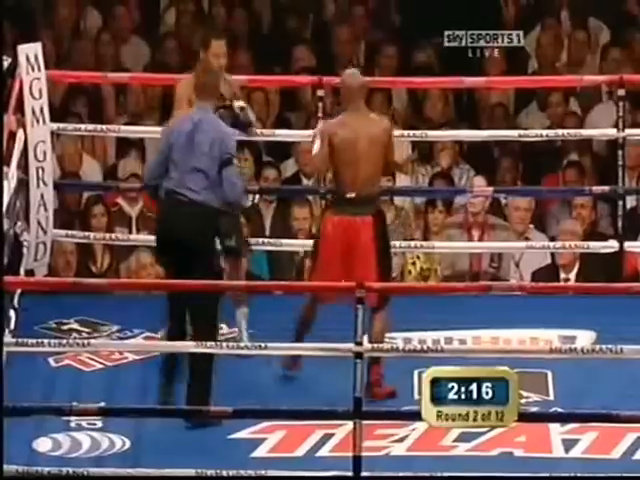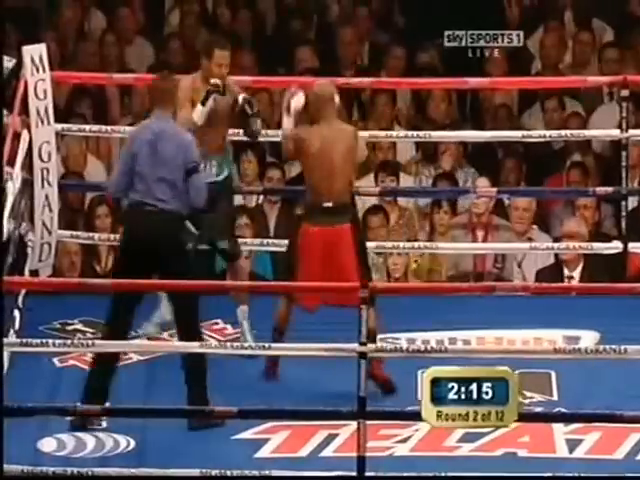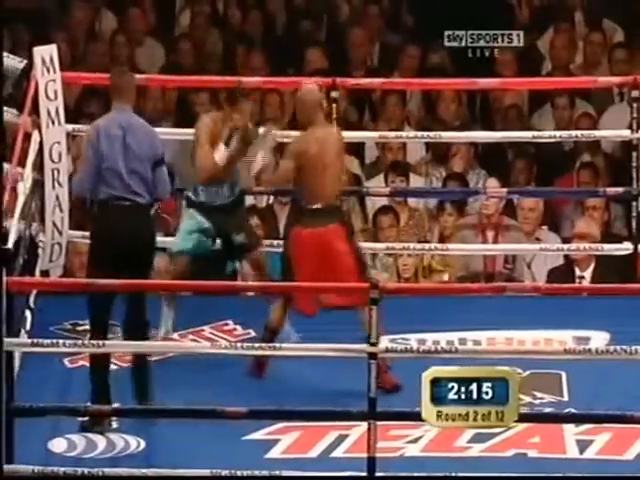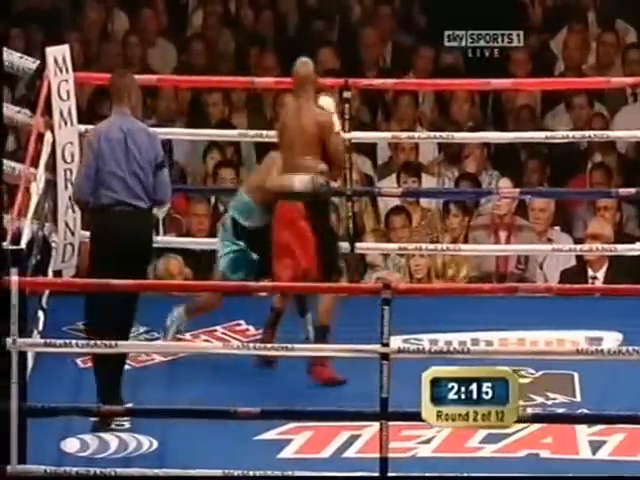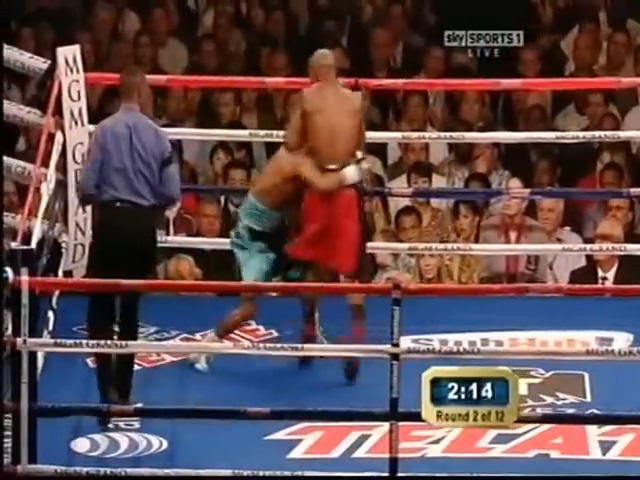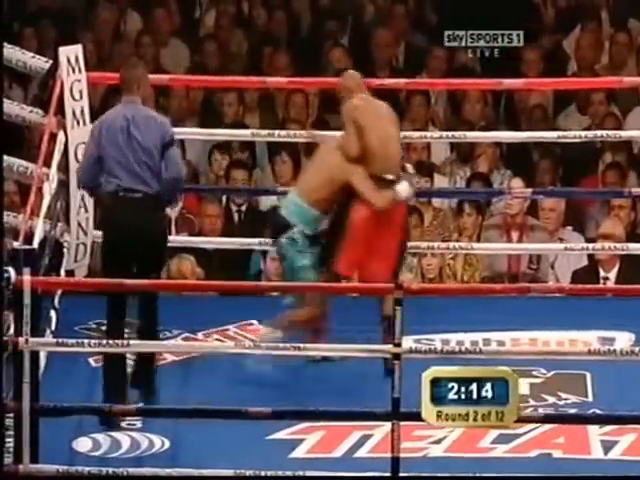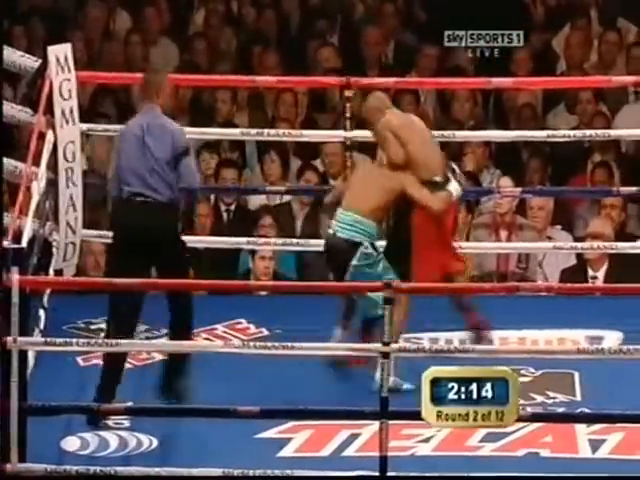
dt=0.3s
person 1, frame 1
left shoulder: (175, 125)
right shoulder: (223, 132)
left elbow: (150, 176)
right elbow: (233, 193)
right wrist: (240, 191)
left hip: (169, 215)
right hip: (200, 221)
left knee: (177, 305)
right knee: (203, 312)
left ankle: (168, 383)
right ankle: (197, 403)
person 1, frame 2
left shoulder: (135, 136)
right shoulder: (185, 140)
left elbow: (115, 189)
right elbow: (196, 200)
left hip: (136, 227)
right hip: (168, 231)
left knee: (119, 318)
right knee: (187, 321)
left ankle: (93, 405)
right ankle: (198, 407)
person 1, frame 3
left shoulder: (98, 130)
right shoulder: (149, 133)
left elbow: (81, 188)
right elbow: (163, 191)
left hip: (109, 221)
right hip: (140, 223)
left knee: (100, 317)
right knee: (137, 312)
left ankle: (101, 408)
right ankle: (143, 395)
person 1, frame 4
left shoulder: (98, 134)
right shoulder: (150, 137)
left elbow: (83, 193)
right elbow: (163, 195)
left wrist: (90, 206)
left hip: (109, 225)
right hip: (141, 227)
left knee: (99, 315)
right knee: (123, 313)
left ankle: (110, 397)
right ankle: (113, 393)
person 1, frame 5
left shoulder: (104, 130)
right shoulder: (157, 133)
left elbow: (86, 187)
right elbow: (172, 193)
left wrist: (95, 200)
left hip: (111, 222)
right hip: (143, 225)
left knee: (101, 312)
right knee: (130, 311)
left ankle: (110, 390)
right ankle: (122, 392)
person 1, frame 6
left shoulder: (103, 125)
right shoulder: (158, 123)
left elbow: (85, 179)
right elbow: (176, 175)
left hip: (117, 214)
right hip: (150, 214)
left knee: (116, 307)
right knee: (148, 300)
left ankle: (115, 398)
right ankle: (145, 381)
person 1, frame 7
left shoulder: (126, 132)
right shoulder: (173, 131)
left elbow: (115, 185)
right elbow: (191, 184)
right wrist: (181, 211)
left hip: (128, 216)
right hip: (162, 219)
left knee: (122, 311)
right knee: (180, 302)
left ankle: (104, 399)
right ankle: (171, 381)
person 2, frame 1
left shoulder: (330, 128)
right shoulder: (383, 126)
left elbow: (316, 171)
right elbow: (387, 169)
left wrist: (317, 142)
left hip: (337, 213)
right hip: (369, 213)
left knee: (318, 289)
right knee: (378, 300)
left ankle: (294, 353)
right ankle: (374, 378)
person 2, frame 2
left shoulder: (302, 135)
right shoulder: (352, 134)
left elbow: (287, 154)
left wrist: (289, 114)
right wrist: (336, 108)
left hip: (313, 222)
right hip: (344, 221)
left knee: (291, 290)
right knee: (364, 295)
left ankle: (273, 360)
right ankle: (375, 363)
person 2, frame 3
left shoulder: (299, 144)
right shoulder: (337, 136)
left elbow: (276, 180)
left wrist: (263, 172)
left hip: (305, 224)
right hip: (333, 222)
left knee: (287, 293)
right knee: (363, 297)
left ankle: (261, 358)
right ankle: (381, 369)
person 2, frame 4
left shoulder: (287, 107)
right shoulder: (323, 116)
right elbow: (339, 162)
left hip: (286, 199)
right hip: (311, 200)
left knee: (287, 278)
right knee: (329, 279)
right ankle: (319, 360)
person 2, frame 5
left shoulder: (306, 98)
right shoulder: (355, 100)
left elbow: (291, 143)
right elbow: (360, 146)
right hip: (349, 186)
left knee: (317, 265)
right knee: (354, 270)
left ankle: (308, 332)
right ankle: (355, 337)
person 2, frame 6
left shoulder: (351, 108)
right shoulder: (386, 108)
left elbow: (353, 151)
right elbow: (389, 148)
left wrist: (339, 144)
left hip: (370, 193)
right hip: (398, 192)
left knee: (336, 266)
right knee: (385, 277)
right ankle: (390, 349)
person 2, frame 7
left shoulder: (385, 123)
right shoulder: (413, 120)
right elbow: (422, 155)
right hip: (444, 192)
left knee: (402, 275)
right knee: (442, 264)
right ankle: (471, 318)
person 3, frame 1
left shoulder: (230, 85)
right shoulder: (187, 85)
left elbow: (245, 126)
left wrist: (245, 116)
left knee: (235, 253)
left ankle: (242, 328)
person 3, frame 2
left shoulder: (232, 91)
right shoulder: (186, 86)
left elbow: (254, 132)
right elbow: (181, 130)
left wrist: (249, 112)
right wrist: (205, 102)
left hip: (219, 177)
left knee: (233, 255)
left ankle: (244, 327)
right ankle: (163, 312)
person 3, frame 3
left shoulder: (247, 130)
right shoulder: (207, 124)
left elbow: (250, 164)
right elbow: (202, 173)
right wrist: (227, 146)
left hip: (230, 199)
right hip: (201, 201)
left knee: (258, 261)
right knee: (181, 267)
right ankle: (166, 324)
person 3, frame 4
right shoulder: (279, 162)
right elbow: (272, 183)
right wrist: (303, 181)
left hip: (262, 225)
right hip: (239, 227)
right knee: (214, 296)
right ankle: (180, 315)
person 3, frame 5
left shoulder: (292, 153)
right shoulder: (299, 159)
right elbow: (323, 184)
right wrist: (354, 172)
left hip: (273, 225)
right hip: (253, 232)
right knee: (250, 307)
person 3, frame 6
left shoulder: (328, 147)
right shoulder: (354, 168)
right elbow: (379, 203)
right wrist: (404, 188)
left hip: (294, 222)
right hip: (295, 231)
left knee: (327, 279)
right knee: (316, 307)
left ankle: (315, 338)
right ankle: (270, 335)
person 3, frame 7
left shoulder: (362, 168)
right shoulder: (403, 177)
left elbow: (331, 198)
right elbow: (436, 205)
right wrist: (453, 188)
left hip: (335, 242)
right hip: (356, 247)
left knee: (364, 295)
right ankle: (384, 374)
